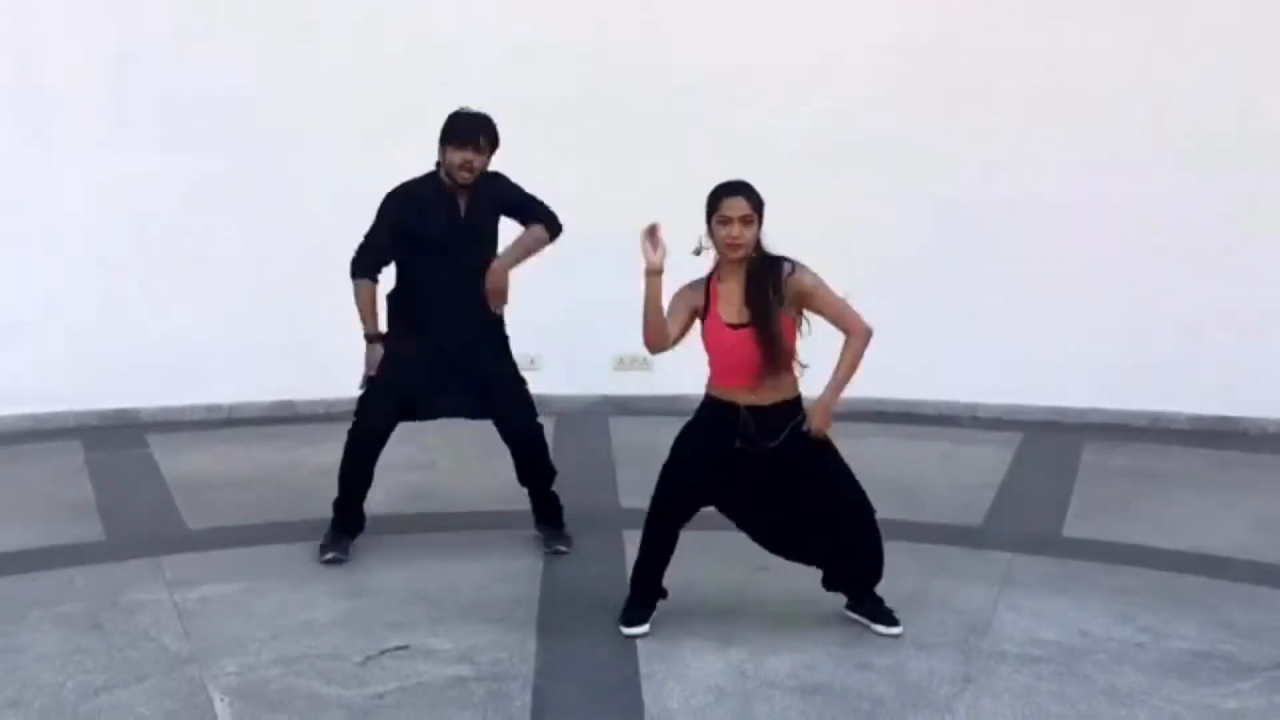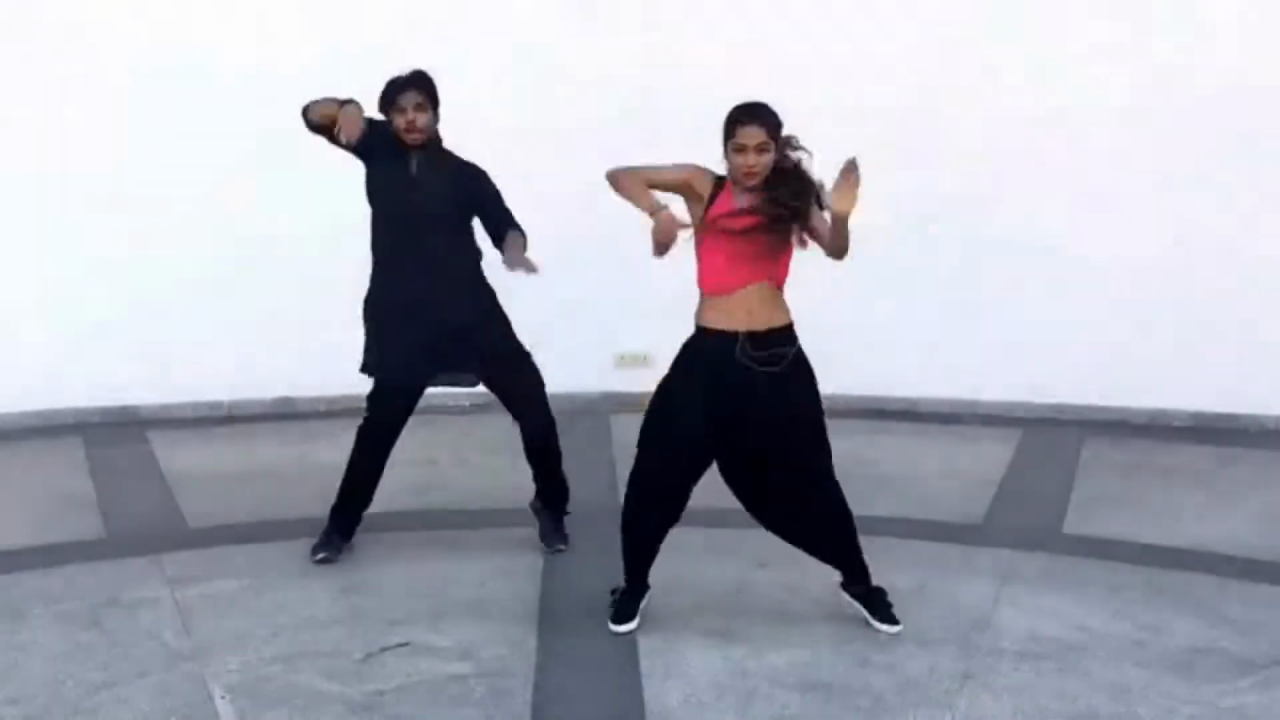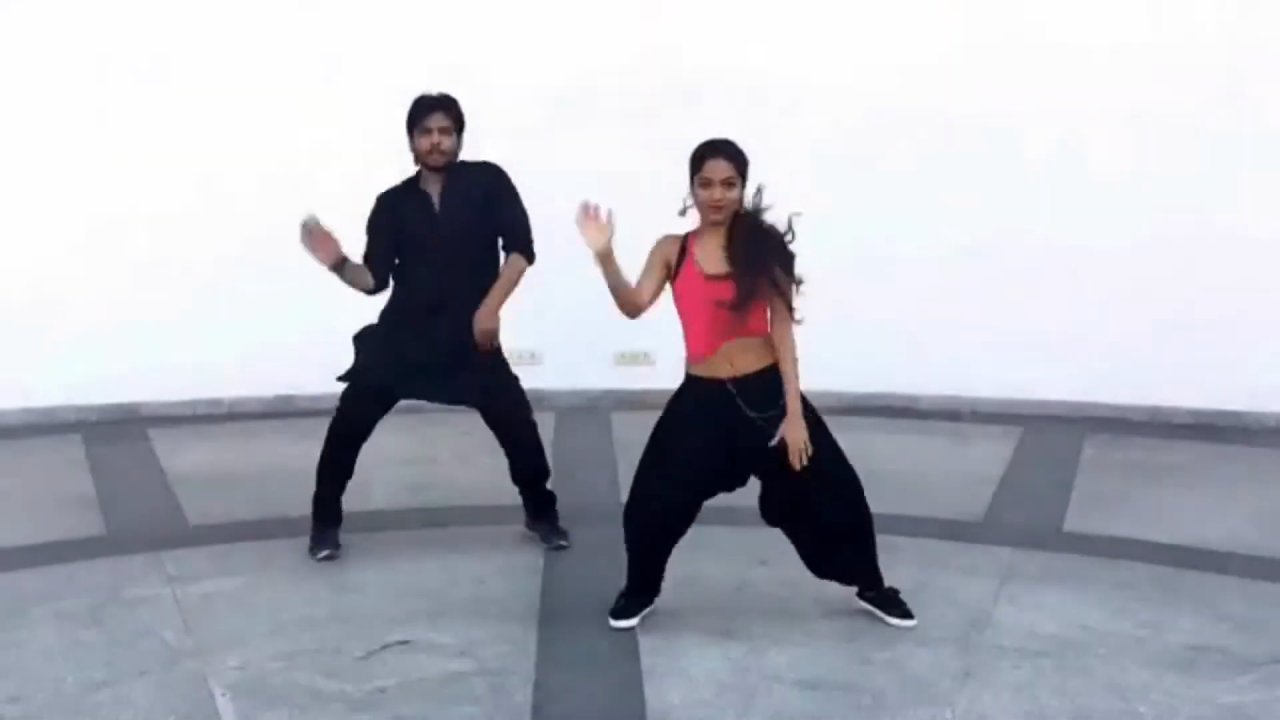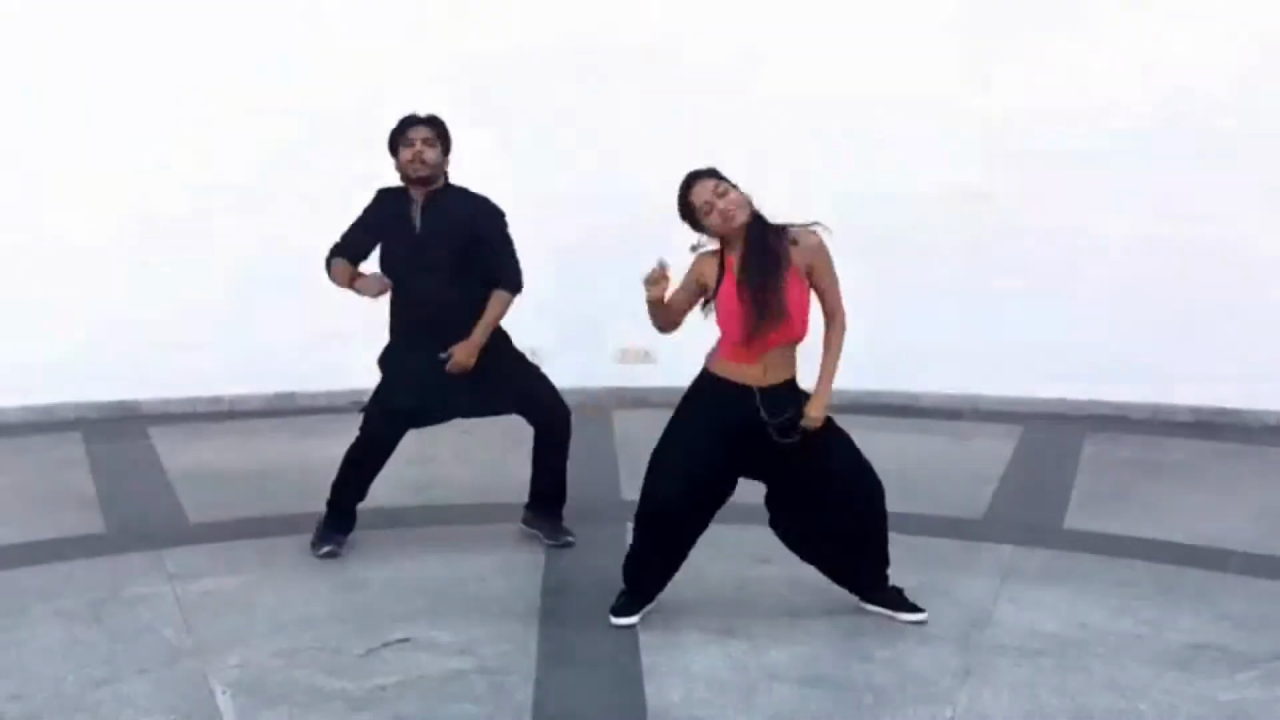
dt=0.3s
person 1, frame 1
left shoulder: (787, 278)
right shoulder: (697, 294)
left elbow: (859, 331)
right elbow: (657, 343)
left wrist: (828, 399)
right wrist: (652, 277)
left hip: (789, 424)
right hip: (719, 421)
left knee: (848, 515)
right knee: (671, 499)
left ankle: (861, 595)
right ankle: (644, 594)
person 1, frame 2
left shoulder: (786, 199)
right shoulder: (702, 186)
left elbow: (834, 249)
right elbow: (620, 176)
left wrist: (841, 218)
right wrist: (658, 210)
left hip: (777, 353)
right hip: (709, 355)
left knee: (807, 479)
right knee: (658, 476)
left ankle: (859, 583)
right ankle: (633, 585)
person 1, frame 3
left shoulder: (764, 246)
right shoulder: (674, 248)
left elbow: (782, 331)
right elbow: (634, 306)
left wrist: (792, 407)
right wrist: (605, 257)
left hip: (765, 391)
right hip: (703, 398)
left knee: (834, 492)
right knee: (653, 502)
left ankle: (871, 586)
right ankle: (639, 591)
person 1, frame 4
left shoulder: (803, 245)
right shoulder: (708, 266)
left elbow: (835, 320)
right elbow: (667, 324)
left wrist: (823, 392)
right wrist: (654, 298)
left hip: (784, 400)
right hip: (717, 400)
left knee: (856, 491)
right knee: (667, 499)
left ankle: (874, 586)
right ankle: (639, 587)
person 2, frame 1
left shoulder: (496, 191)
right shoulder: (405, 201)
left elbow: (547, 223)
right elbow: (365, 266)
left wrist: (505, 262)
right wrist: (374, 337)
left hip: (481, 342)
right hip: (413, 344)
left knee: (524, 428)
right knee: (366, 430)
left ankle: (548, 517)
right ankle: (344, 524)
person 2, frame 2
left shoulder: (465, 175)
right shoulder: (378, 148)
left elbow: (504, 230)
right elbow: (314, 116)
left wrist: (515, 251)
right wrist: (343, 112)
left hip: (471, 312)
right hip: (401, 317)
left knee: (533, 407)
right knee: (381, 423)
left ankle: (551, 508)
right ankle: (340, 525)
person 2, frame 3
left shoulder: (488, 180)
right shoulder: (392, 203)
left elbow: (520, 247)
right elbow: (375, 279)
left wrist: (491, 306)
right wrist: (337, 262)
left hip: (468, 334)
right hip: (401, 333)
left knee: (518, 425)
right knee: (348, 425)
left ankle: (541, 512)
right ankle: (326, 520)
person 2, frame 4
left shoulder: (476, 210)
right shoulder: (385, 207)
left elbow: (508, 281)
right elbow: (337, 260)
left wrist: (475, 343)
right wrist: (361, 280)
left hip: (481, 345)
right hip: (413, 352)
left knee: (554, 416)
right knee: (373, 438)
left ankle: (543, 511)
right ankle: (337, 519)
